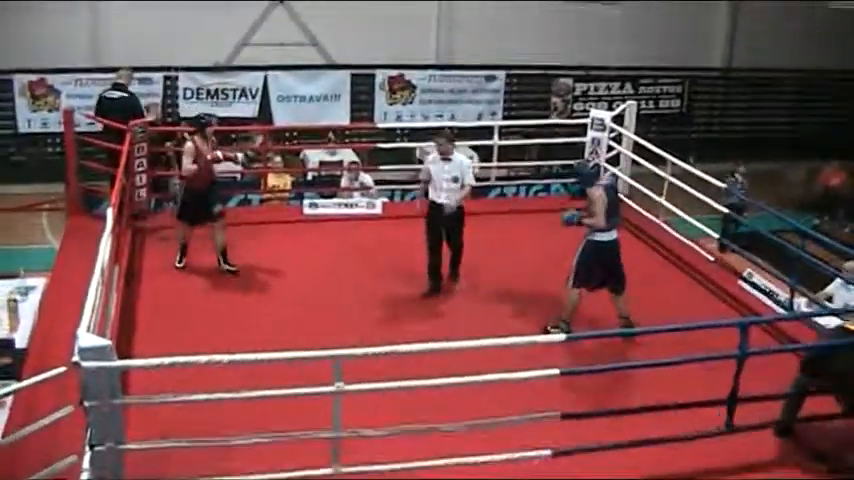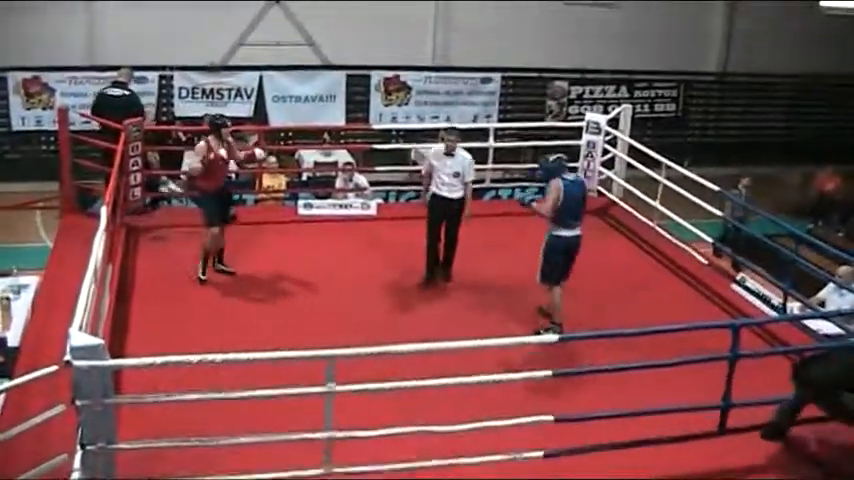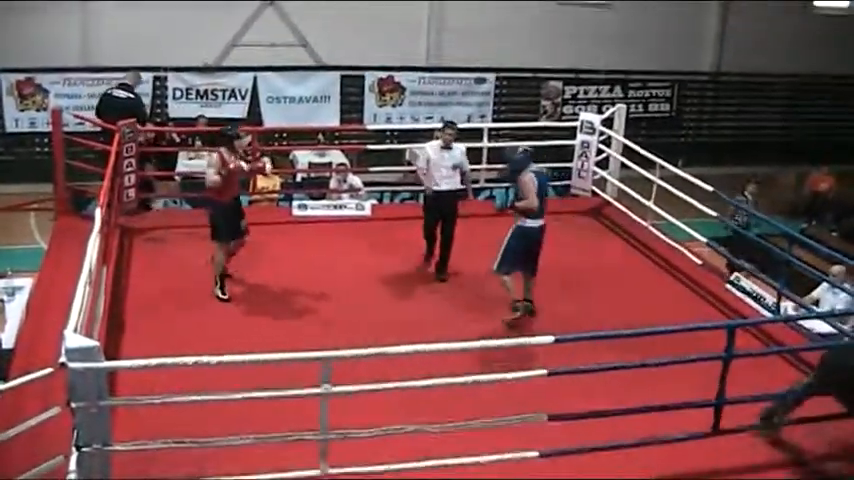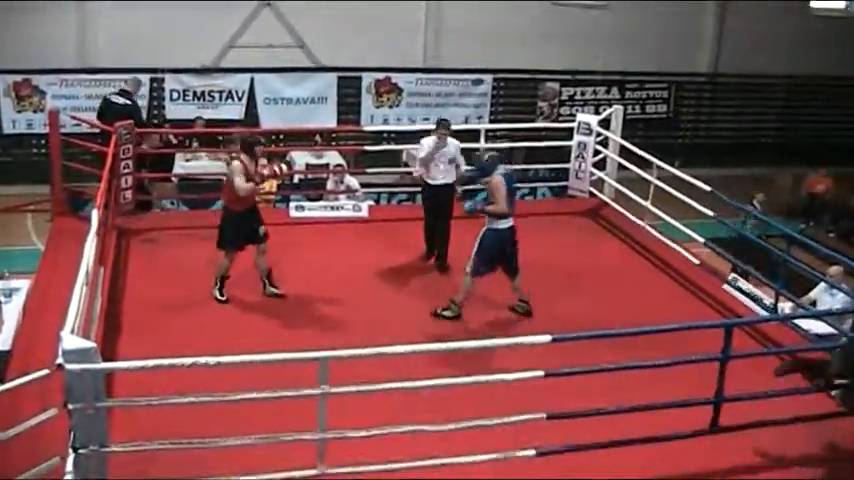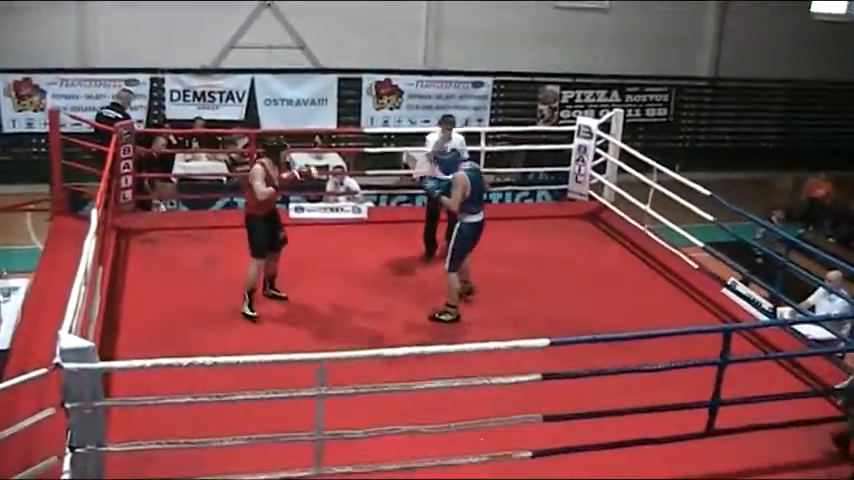
dt=0.3s
person 1, frame 1
left shoulder: (595, 192)
right shoulder: (608, 181)
left elbow: (599, 223)
left wrist: (578, 220)
right wrist: (584, 193)
left hip: (596, 243)
right hip: (612, 241)
left knee: (575, 285)
right knee: (615, 285)
left ankle: (564, 324)
right ankle: (625, 321)
person 1, frame 2
left shoulder: (555, 183)
right shoulder: (579, 180)
left elbow: (546, 211)
left wrist: (530, 202)
left hip: (558, 238)
right hip: (575, 236)
left knee: (553, 283)
right knee: (558, 276)
left ankle: (556, 325)
right ankle: (551, 309)
person 1, frame 3
left shoulder: (526, 176)
right shoulder: (539, 171)
left elbow: (533, 204)
left wrist: (512, 204)
right wrist: (514, 178)
left hip: (524, 228)
right hip: (538, 227)
left knee: (502, 270)
right knee: (529, 268)
left ankle: (519, 305)
right ankle: (527, 303)
person 1, frame 4
left shoulder: (495, 180)
right shoulder: (504, 171)
left elbow: (502, 208)
left wrist: (480, 208)
right wrist: (479, 178)
left hip: (494, 231)
right hip: (508, 228)
left knee: (472, 271)
right knee: (511, 269)
left ankle: (455, 308)
right ankle: (524, 304)
person 1, frame 5
left shoulder: (459, 176)
right shoulder: (473, 166)
left elbow: (454, 207)
left wrist: (437, 193)
left hip: (467, 224)
right hip: (478, 220)
left knee: (451, 268)
right knee: (460, 255)
left ankle: (452, 310)
right ankle: (466, 286)
person 2, frame 1
left shoulder: (211, 141)
right shoulder: (190, 146)
right elbow: (186, 171)
left wrist: (228, 157)
right wrist: (206, 161)
left hip: (209, 187)
right hip: (194, 191)
left knee: (219, 224)
right knee: (187, 225)
left ankle: (223, 261)
right ankle: (182, 254)
person 2, frame 2
left shoulder: (228, 142)
right shoulder: (203, 146)
left elbow: (238, 157)
right elbow: (193, 170)
left wrist: (252, 155)
right wrist: (209, 160)
left hip: (223, 190)
right hip: (207, 192)
left knee: (221, 229)
right knee: (213, 230)
left ankle: (218, 262)
right ankle: (204, 263)
person 2, frame 3
left shoulder: (239, 154)
right shoulder: (216, 158)
left elbow: (247, 169)
right elbow: (210, 182)
left wrist: (262, 166)
right wrist: (227, 171)
left hip: (234, 201)
right hip: (220, 205)
left knee: (240, 240)
right knee: (221, 244)
left ankle: (220, 264)
right ankle: (219, 284)
person 2, frame 4
left shoulder: (254, 161)
right shoulder: (236, 165)
right elbow: (243, 191)
left wrist: (273, 171)
right wrist: (262, 177)
left hip: (250, 209)
right hip: (234, 212)
left knee: (262, 247)
right knee: (230, 253)
left ankle: (268, 285)
right ankle: (218, 286)
person 2, frame 5
left shoulder: (277, 166)
right shoulder: (259, 168)
left elbow: (285, 182)
right elbow: (262, 195)
left wrist: (300, 174)
right wrist: (280, 183)
left hip: (269, 212)
right hip: (256, 217)
left knee: (275, 253)
right knee: (259, 259)
left ankle: (269, 287)
right ankle: (248, 302)
person 3, frame 1
left shoulder: (464, 162)
right shoulder: (431, 160)
left elbow: (468, 187)
right elbow: (424, 181)
left wrist: (455, 201)
left hip: (455, 210)
right hip: (435, 208)
left knee: (456, 245)
right knee: (433, 247)
left ankle: (454, 271)
right ankle: (435, 284)
person 3, frame 2
left shoulder: (466, 159)
right shoulder: (433, 153)
left elbow: (468, 184)
right elbow: (427, 174)
left wrist: (468, 207)
right wrist: (425, 191)
left hip: (456, 202)
right hip: (437, 199)
left knee: (451, 237)
right knee: (432, 236)
left ankle: (446, 268)
right ankle: (431, 272)
person 3, frame 3
left shoulder: (461, 150)
right shoulder: (429, 147)
left elbow: (465, 173)
right elbow: (420, 169)
left wrist: (469, 193)
right wrist: (425, 183)
left hip: (451, 195)
right hip: (432, 194)
left knee: (447, 233)
right knee: (429, 228)
left ankle: (442, 267)
right ankle: (429, 250)
person 3, frame 4
left shoulder: (455, 145)
right shoulder: (426, 142)
left elbow: (459, 166)
right elbow: (422, 163)
left wrist: (458, 185)
right wrist: (436, 149)
left hip: (447, 187)
right hip: (430, 186)
left knee: (444, 224)
right knee: (430, 220)
left ankle: (442, 259)
right ankle: (430, 249)
person 3, frame 5
left shoulder: (460, 139)
right shoulder: (432, 138)
left elbow: (464, 160)
right elbow: (430, 158)
right wrist: (440, 142)
left knee: (453, 214)
right knee: (432, 215)
right ankle: (429, 248)
